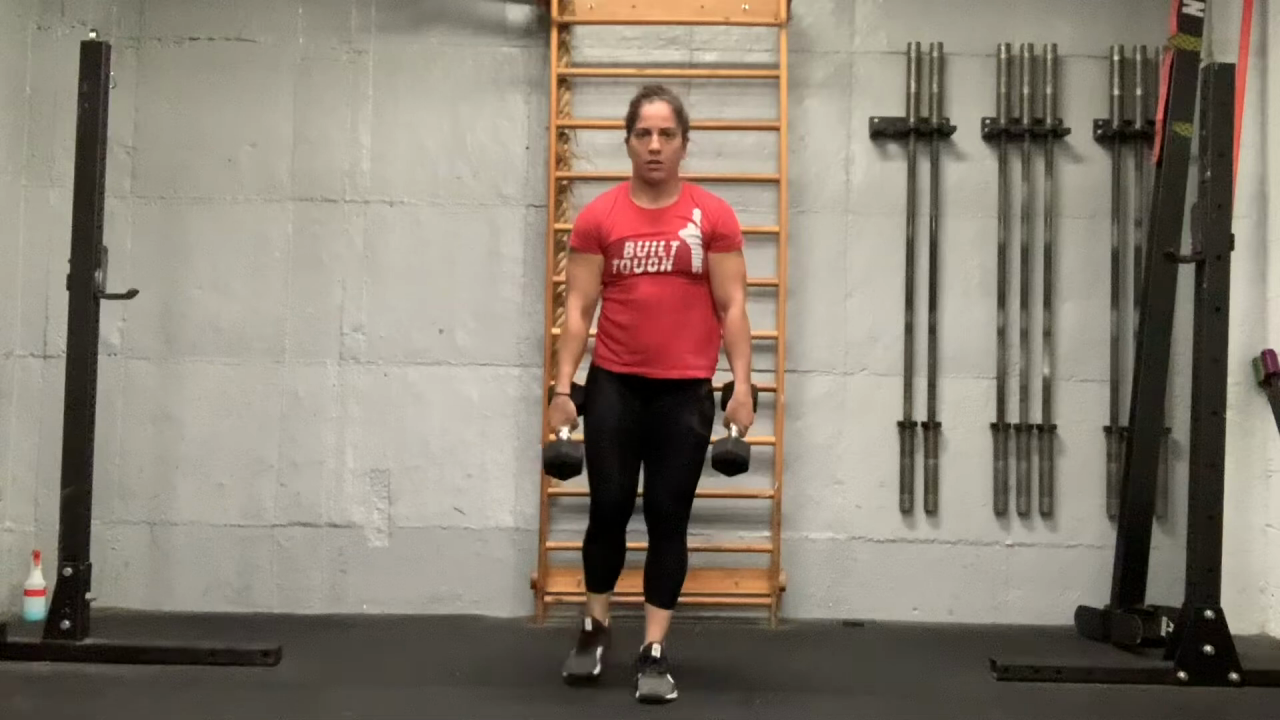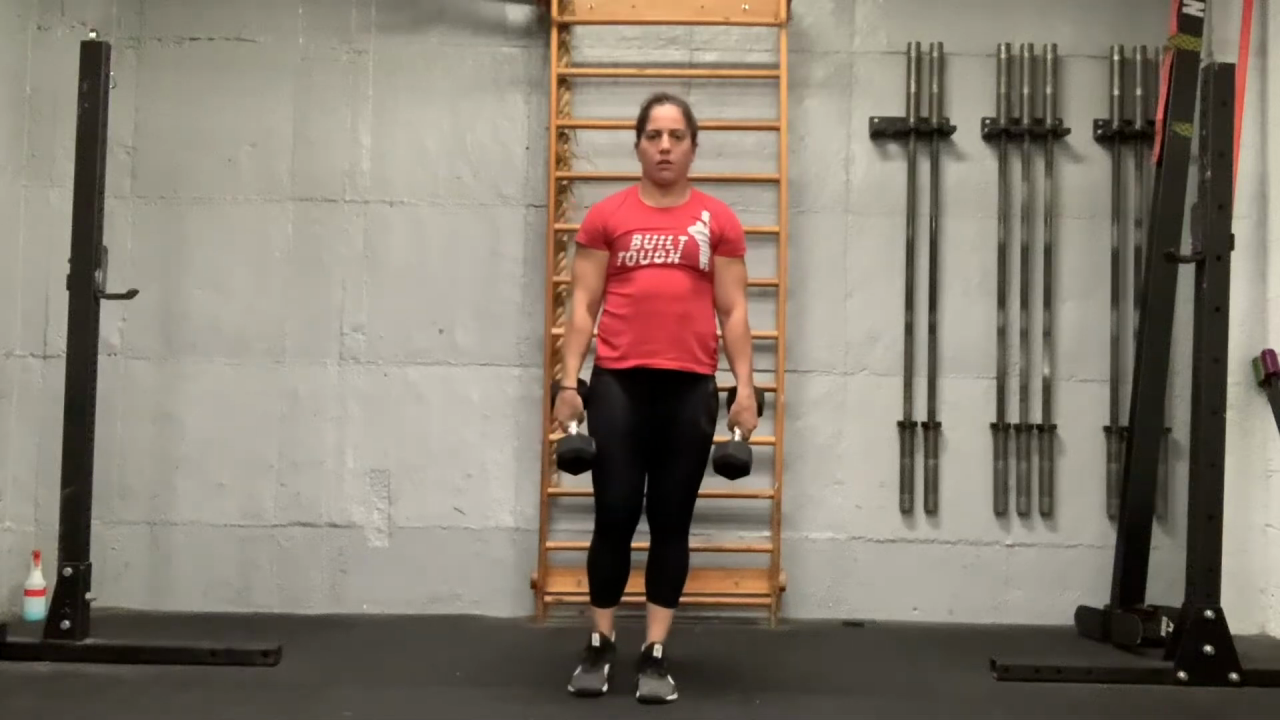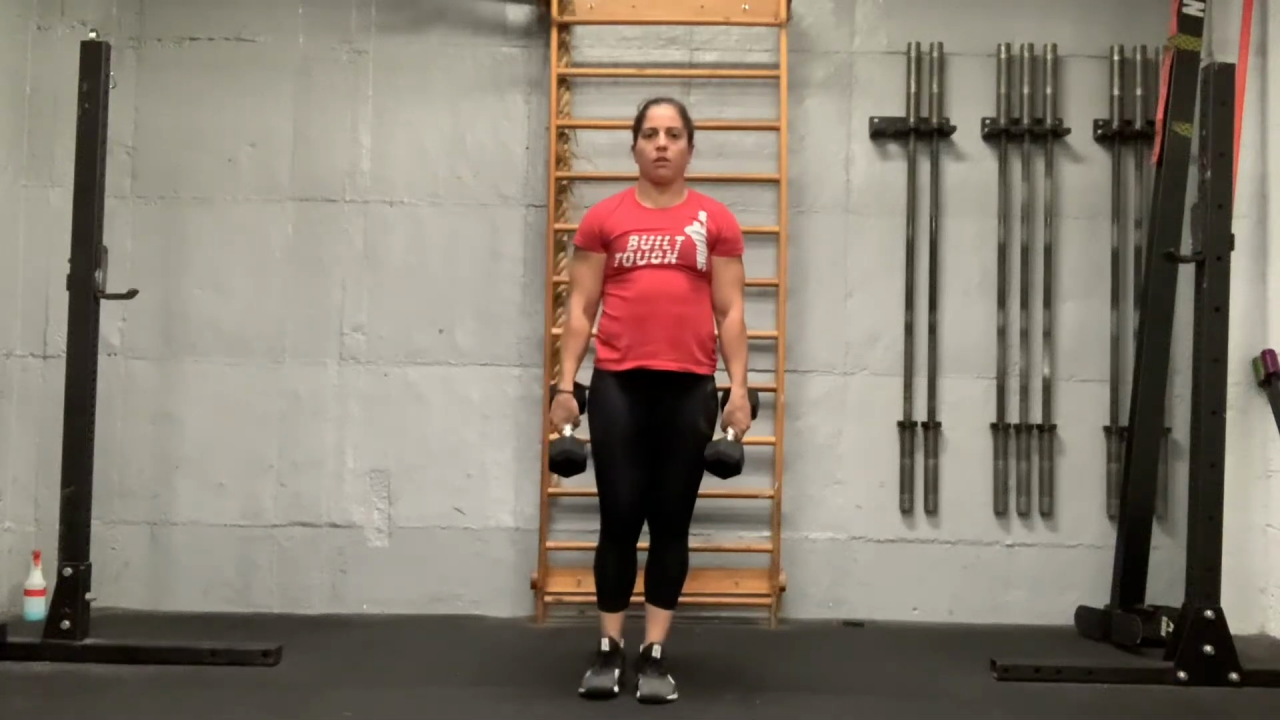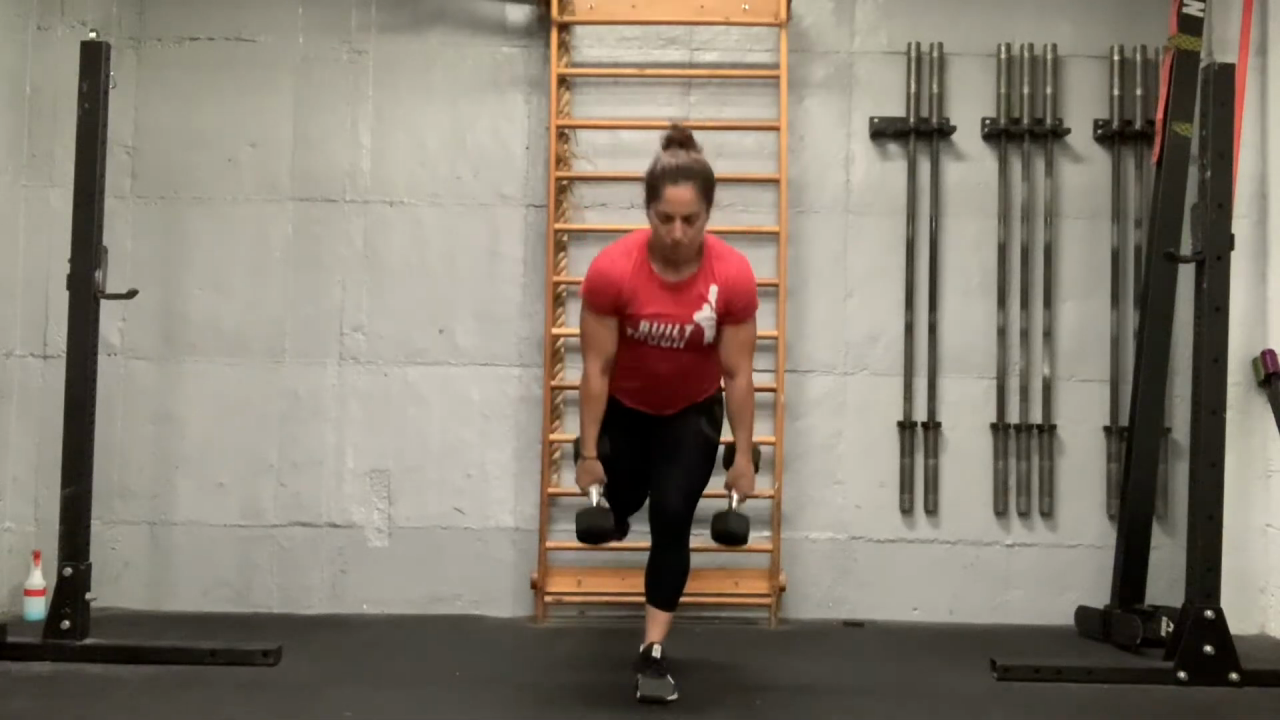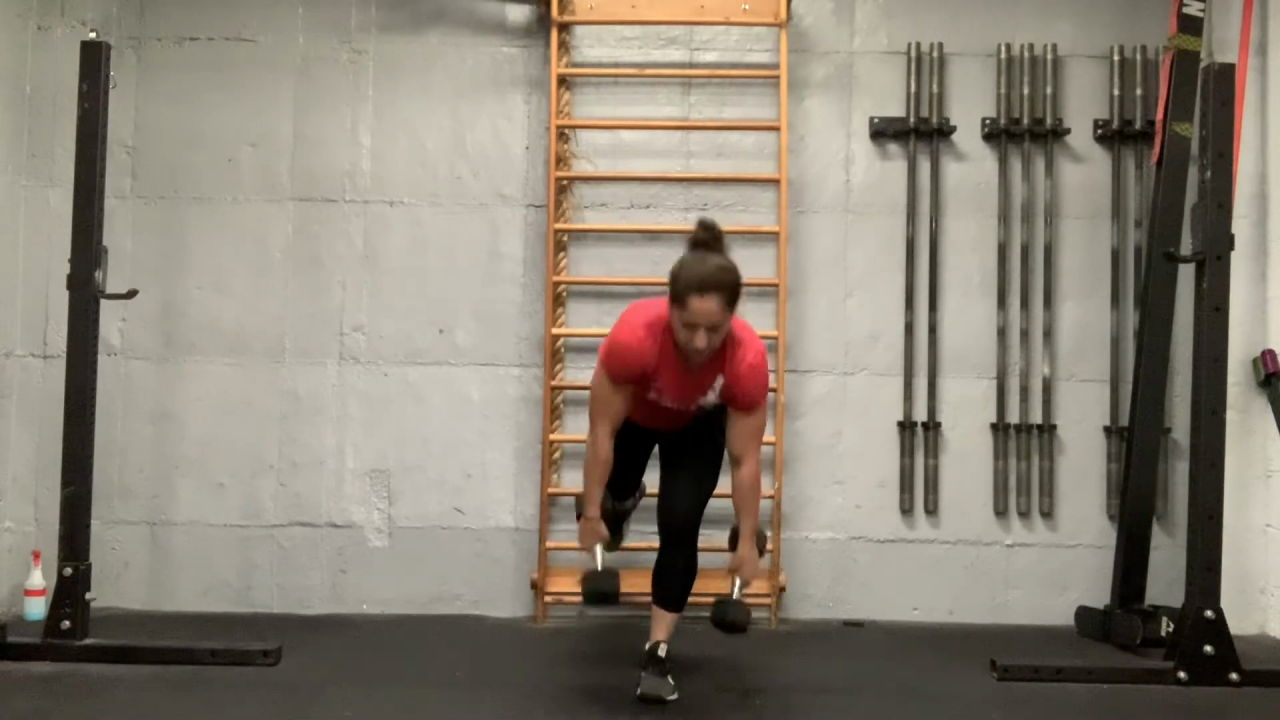
dt=1s
person 1, frame 1
left shoulder: (714, 215)
right shoulder: (598, 216)
left elbow: (732, 308)
right elbow: (579, 309)
left wrist: (741, 386)
right wrist: (563, 387)
left hip: (685, 391)
right hip: (613, 385)
left knee: (667, 520)
right knee: (608, 510)
left ankle: (653, 652)
right ankle: (594, 626)
person 1, frame 2
left shoulder: (718, 221)
right shoulder: (606, 216)
left elbow: (733, 312)
right elbow: (583, 306)
left wrist: (744, 389)
right wrist: (568, 384)
left hip: (690, 388)
right hip: (617, 383)
left knee: (671, 522)
right knee: (614, 517)
left ankle: (654, 654)
right ankle: (600, 644)
person 1, frame 3
left shoulder: (716, 220)
right shoulder: (603, 218)
left elbow: (730, 313)
right elbow: (581, 308)
left wrist: (739, 388)
right wrist: (565, 386)
left hip: (689, 389)
right hip: (618, 385)
left knee: (671, 523)
right knee: (620, 521)
left ankle: (653, 654)
right ankle: (608, 649)
person 1, frame 4
left shoulder: (733, 275)
right shoulder: (611, 269)
left elbow: (737, 374)
right elbow: (596, 369)
left wrist: (743, 455)
right wrist: (588, 452)
left hip: (694, 410)
right hip: (625, 407)
left knee: (671, 522)
right knee: (620, 501)
left ankle: (653, 652)
right ankle: (621, 510)
person 1, frame 5
left shoulder: (749, 359)
right shoulder: (633, 335)
left elbow: (744, 460)
right elbow: (601, 434)
left wrist: (746, 543)
right wrist: (592, 514)
left hip: (699, 429)
right hip: (635, 417)
left knee: (680, 528)
right knee: (612, 497)
left ankle: (657, 651)
right ankle: (623, 501)
